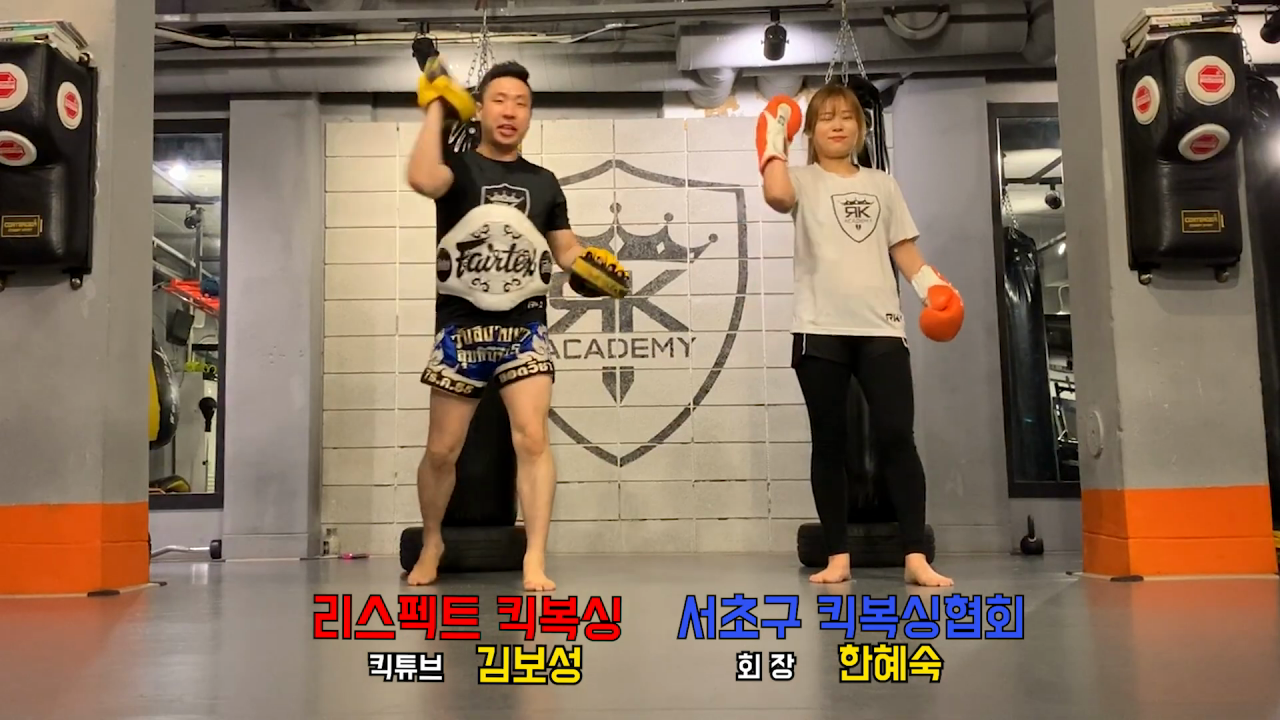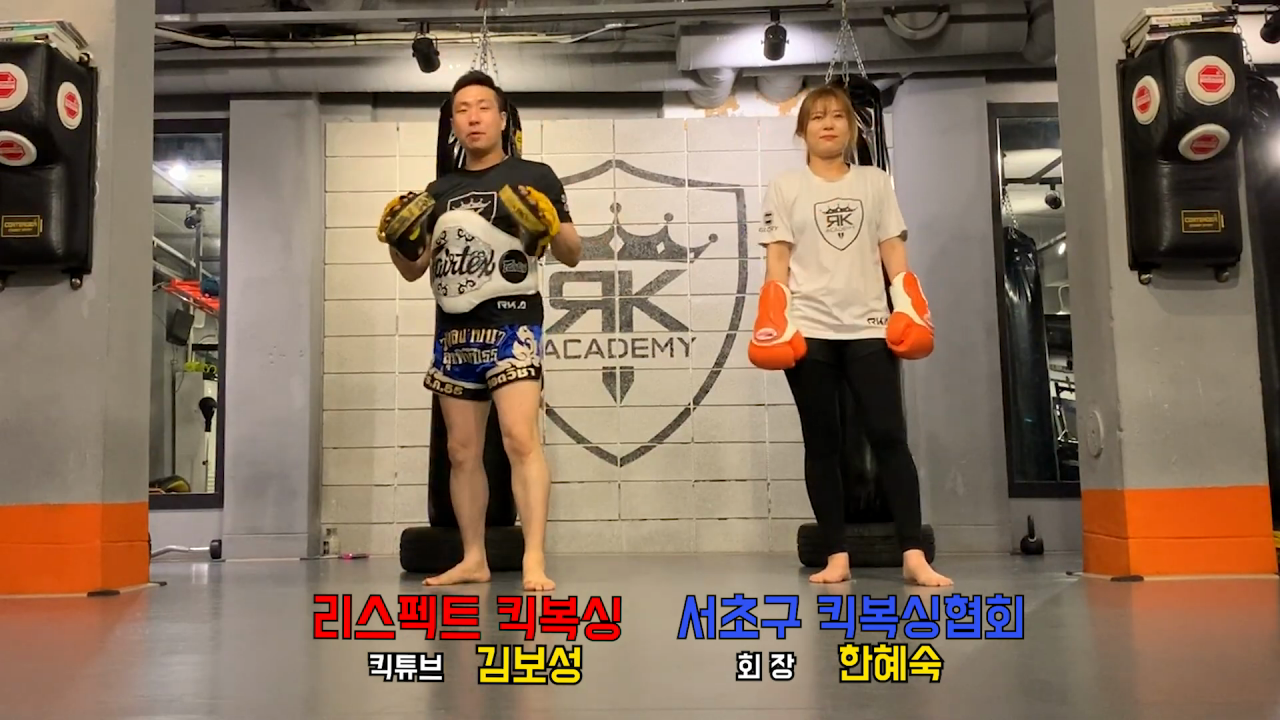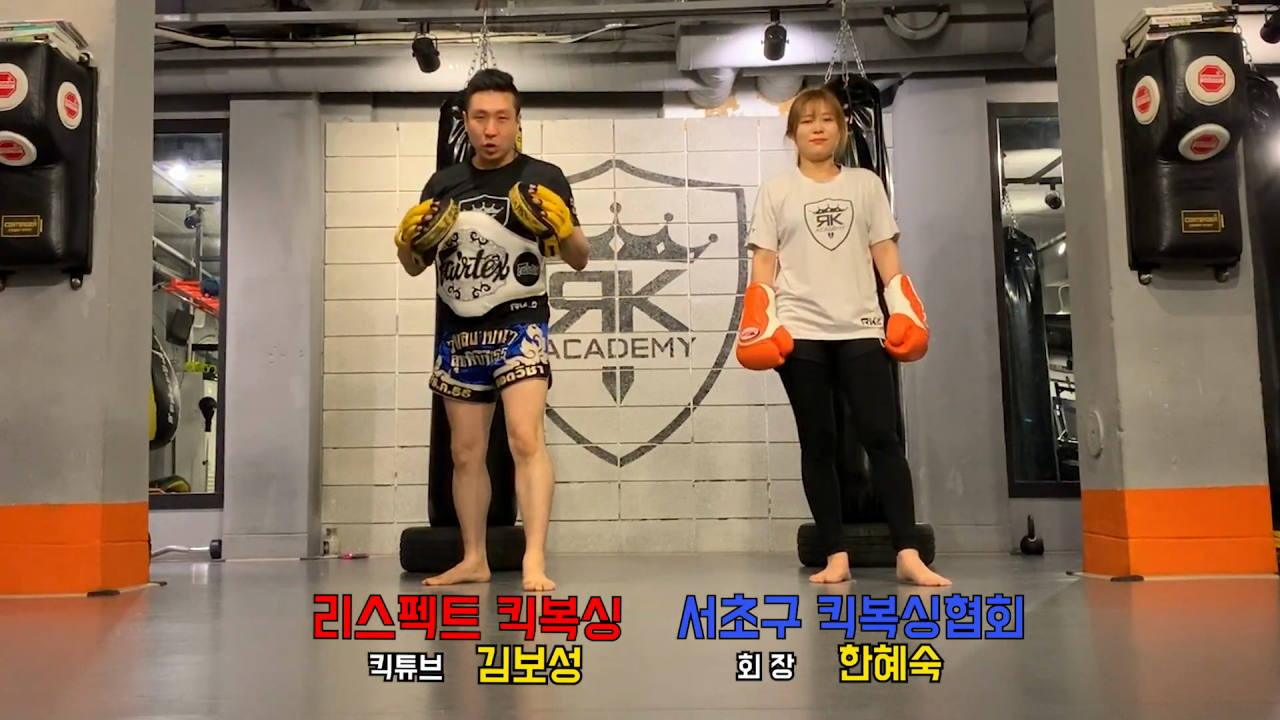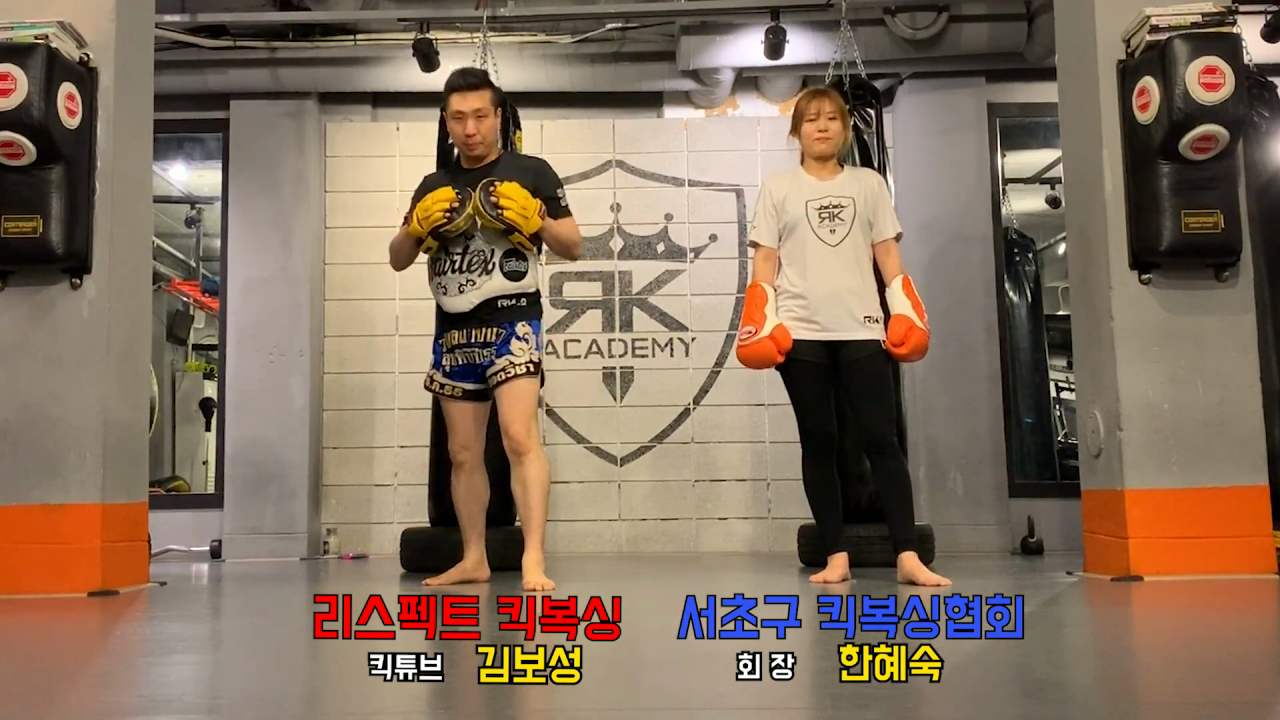
dt=1s
person 1, frame 1
left shoulder: (543, 181)
right shoulder: (458, 168)
left elbow: (566, 251)
right elbow: (419, 177)
left wrist: (592, 265)
right wrist: (436, 110)
left hip: (523, 327)
right hip: (461, 327)
left knee: (532, 439)
right knee: (441, 449)
left ankle: (534, 562)
right ankle: (431, 542)
person 1, frame 2
left shoulder: (534, 176)
right shoulder: (440, 190)
left elbow: (573, 253)
right elbow: (412, 270)
left wrist: (548, 224)
right wrist: (395, 238)
left hip: (511, 325)
right hip: (454, 333)
left knee: (521, 439)
right knee: (461, 451)
left ankle: (534, 563)
right ankle: (473, 558)
person 1, frame 3
left shoulder: (544, 177)
right shoulder: (444, 184)
left elbow: (579, 260)
right elbow: (415, 266)
left wrist: (560, 228)
right wrist: (410, 240)
left hip: (519, 326)
right hip: (458, 333)
left knee: (526, 438)
right knee: (465, 452)
left ankle: (534, 562)
right ankle: (473, 560)
person 1, frame 4
left shoulder: (530, 171)
right shoulder: (434, 185)
left elbow: (573, 245)
right elbow: (397, 260)
left wrist: (533, 218)
right wrist: (419, 224)
left hip: (511, 322)
right hip: (453, 330)
left knee: (520, 437)
right knee: (462, 452)
left ankle: (533, 561)
right ankle: (473, 559)
person 2, frame 1
left shoulder: (883, 185)
right shoulder: (804, 180)
left elbow: (905, 250)
right elbow: (777, 194)
left wrist: (937, 289)
right wrist: (774, 139)
left hip: (881, 327)
right hip: (820, 329)
left knee: (896, 436)
right knee: (829, 443)
left ankle: (916, 557)
right ankle: (837, 556)
person 2, frame 2
left shoulder: (875, 182)
right shoulder: (785, 187)
left elbow: (892, 250)
right elbow: (777, 261)
left wrist: (909, 309)
right wrist: (774, 323)
left hip: (868, 328)
right hip: (809, 334)
left knee: (888, 436)
right knee: (822, 443)
left ankle: (913, 554)
right ankle: (836, 556)
person 2, frame 3
left shoulder: (866, 184)
right shoulder: (776, 190)
left elbow: (885, 252)
right elbow: (764, 262)
left wrist: (904, 312)
right wrist: (761, 322)
left hip: (860, 329)
right hip: (800, 332)
left knee: (882, 436)
right knee: (817, 443)
left ankle: (907, 554)
right ankle: (836, 556)
person 2, frame 4
left shoulder: (869, 184)
right shoulder: (778, 189)
left elbow: (887, 252)
right elbow: (765, 260)
left wrist: (905, 312)
right wrist: (762, 319)
left hip: (862, 330)
right hip: (801, 333)
left knee: (881, 438)
right knee: (818, 443)
left ankle: (907, 556)
right ankle: (836, 556)
